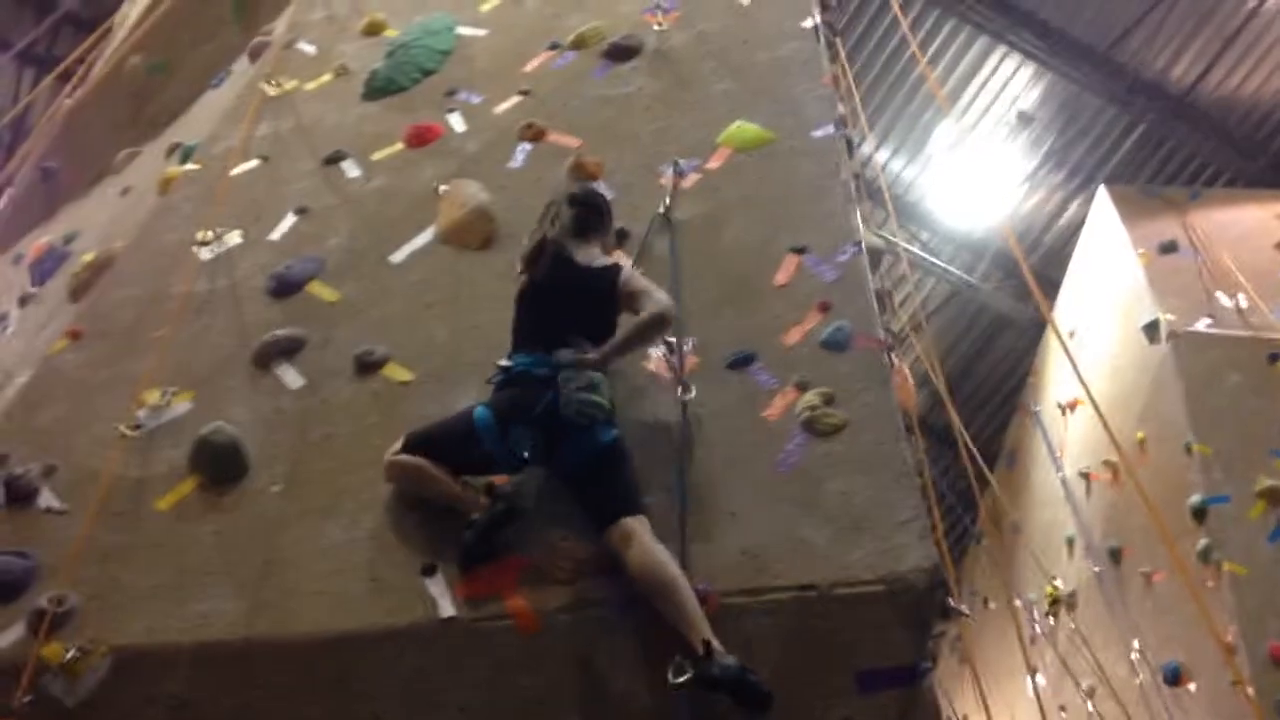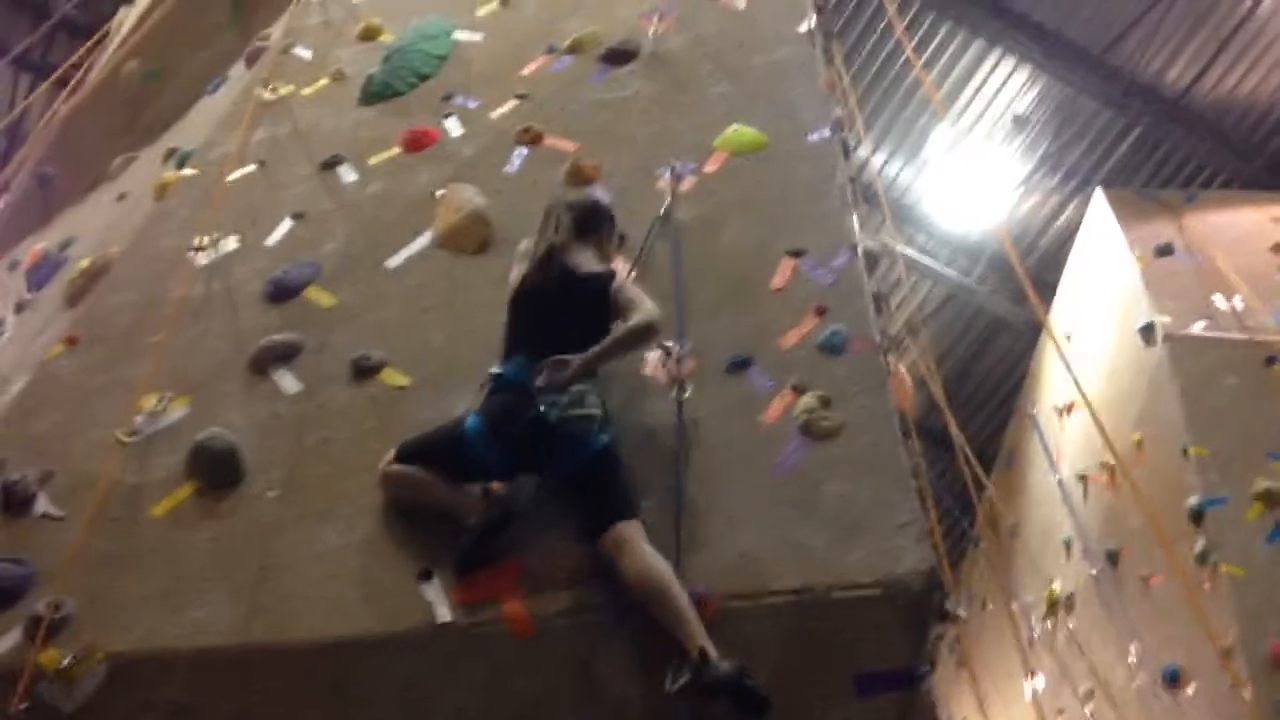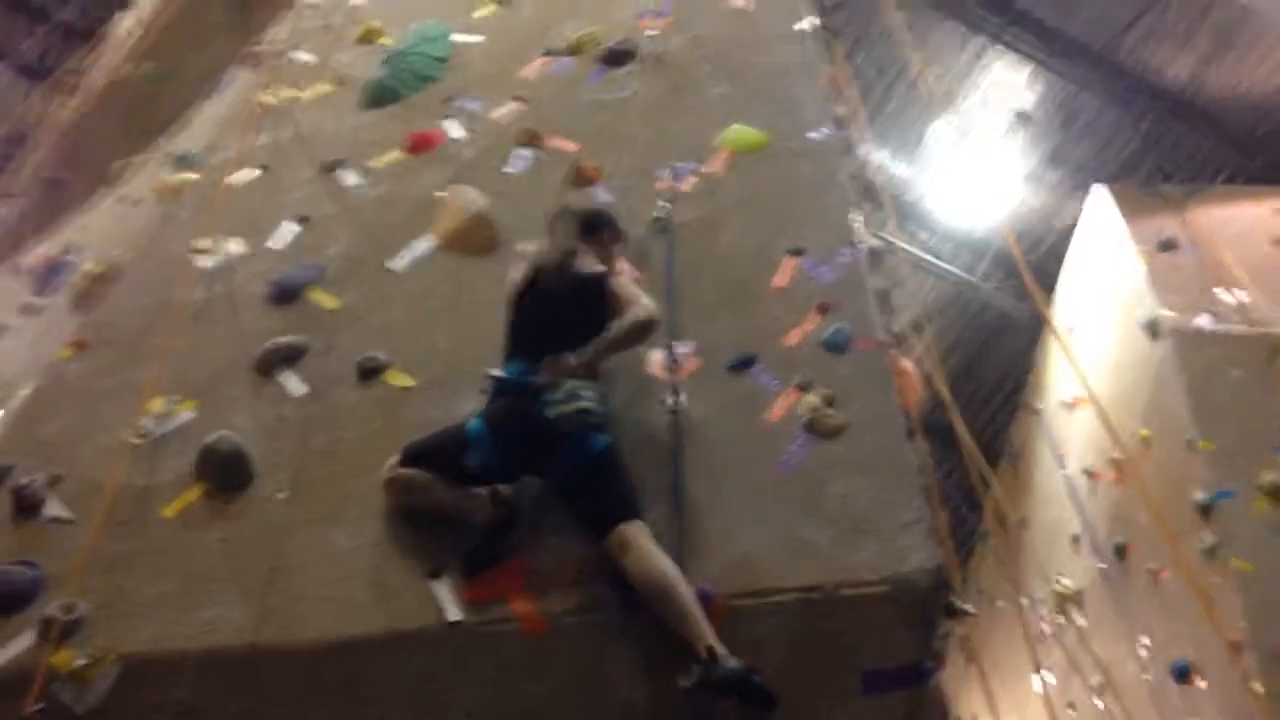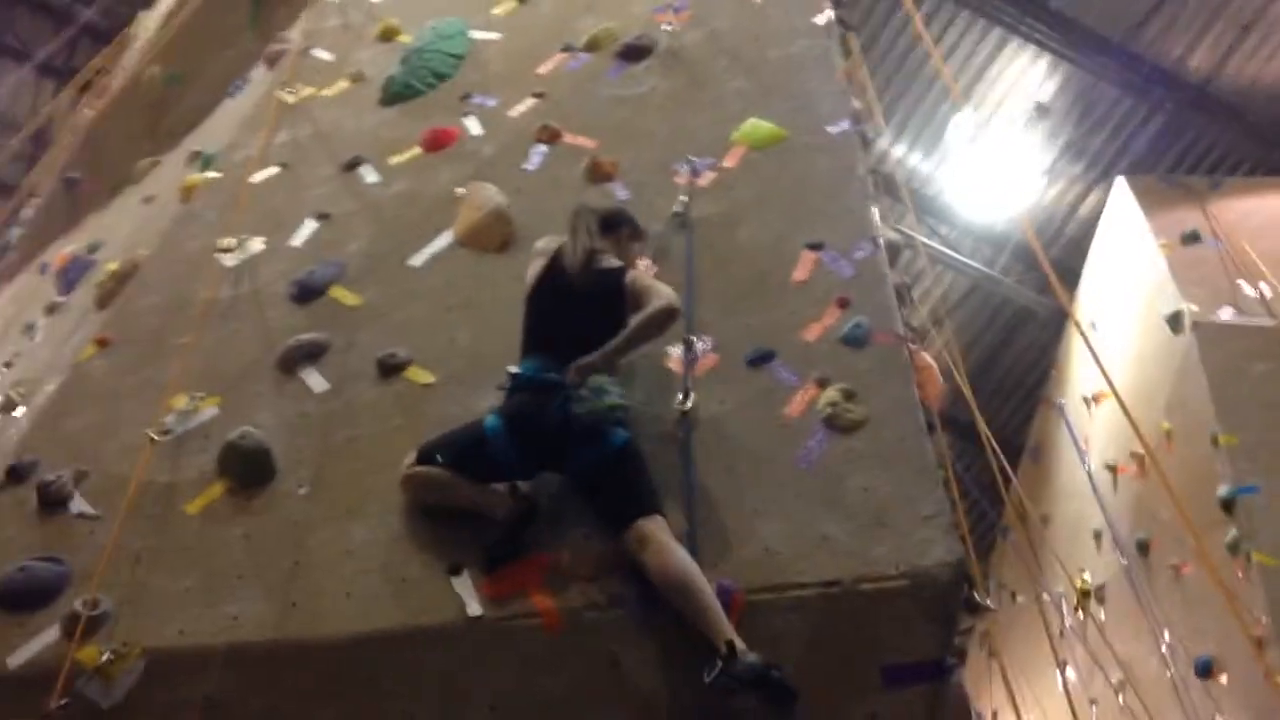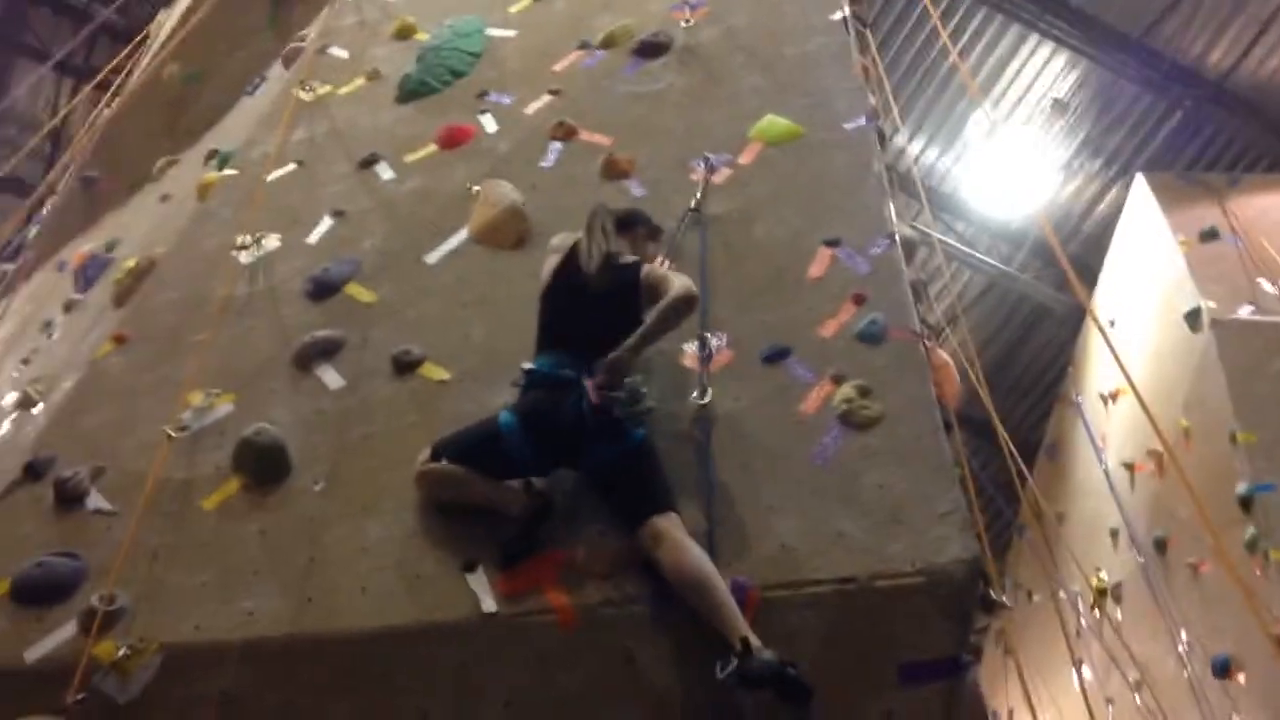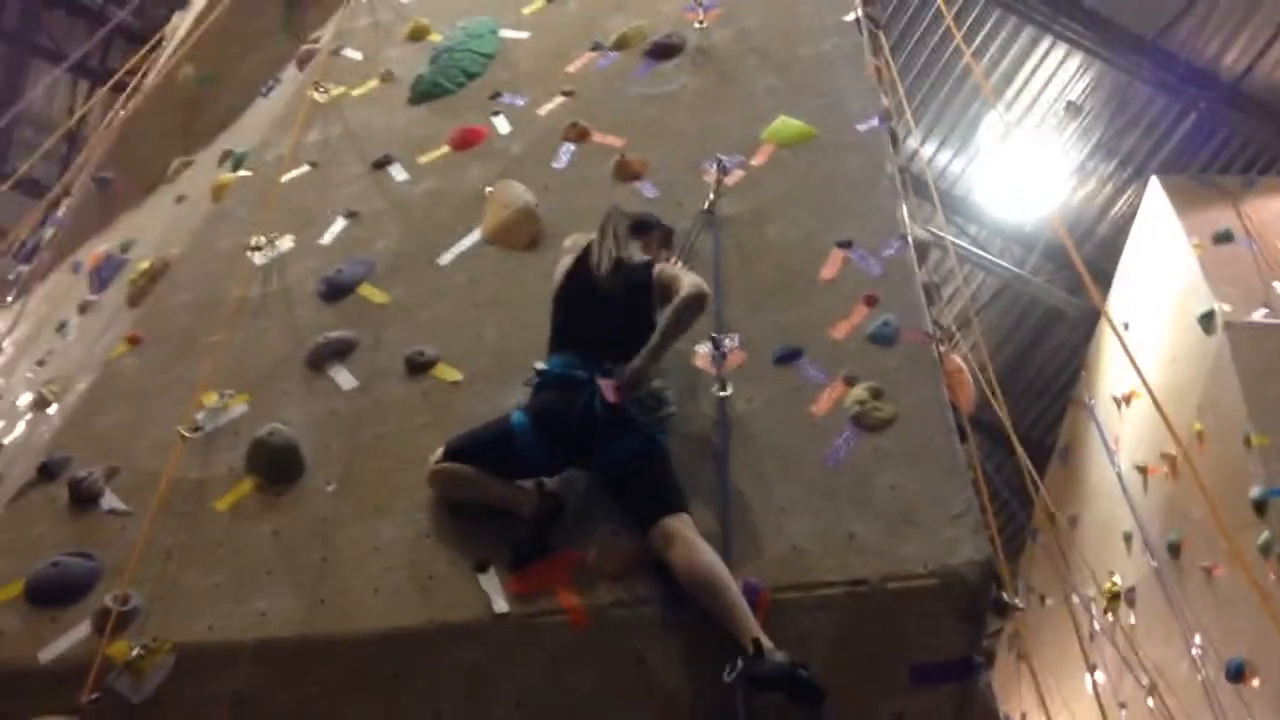
dt=0.1s
person 1, frame 1
left shoulder: (535, 257)
right shoulder: (619, 277)
right elbow: (661, 313)
right wrist: (602, 356)
left hip: (518, 406)
right hip: (583, 418)
left knee: (399, 461)
right knee: (634, 535)
left ankle: (482, 507)
right ankle: (710, 654)
person 1, frame 2
left shoulder: (529, 261)
right shoulder: (612, 284)
right elbow: (647, 322)
right wrist: (584, 362)
left hip: (509, 414)
right hip: (574, 424)
left knee: (393, 472)
right knee: (627, 540)
left ankle: (478, 512)
right ankle: (707, 660)
person 1, frame 3
left shoulder: (530, 264)
right shoulder: (611, 285)
right elbow: (646, 318)
right wrist: (580, 363)
left hip: (511, 416)
right hip: (574, 426)
left knee: (397, 478)
right knee: (632, 541)
left ankle: (487, 510)
right ankle: (715, 657)
person 1, frame 4
left shoulder: (546, 258)
right shoulder: (628, 279)
right elbow: (668, 306)
right wrist: (602, 358)
left hip: (528, 412)
right hip: (592, 421)
left knee: (415, 475)
right knee: (651, 536)
left ankle: (506, 506)
right ankle: (734, 653)
person 1, frame 5
left shoulder: (561, 254)
right shoulder: (644, 273)
right elbow: (686, 294)
right wrist: (626, 355)
left hip: (544, 408)
right hip: (607, 419)
left knee: (429, 470)
right knee: (665, 533)
left ankle: (520, 502)
right ankle: (749, 649)
person 1, frame 6
left shoulder: (574, 255)
right shoulder: (656, 274)
right elbow: (696, 292)
right wrist: (646, 362)
left hip: (556, 408)
right hip: (620, 418)
left knee: (442, 470)
right knee: (677, 534)
left ankle: (531, 503)
right ankle: (761, 651)
